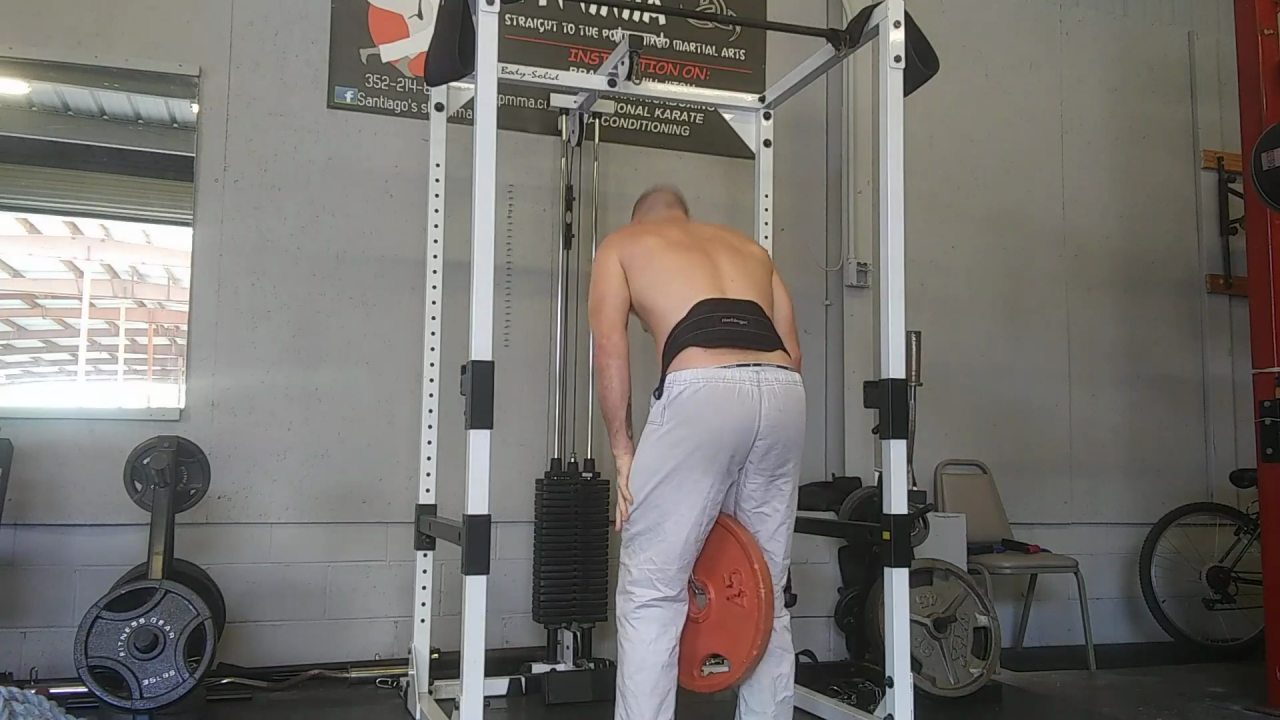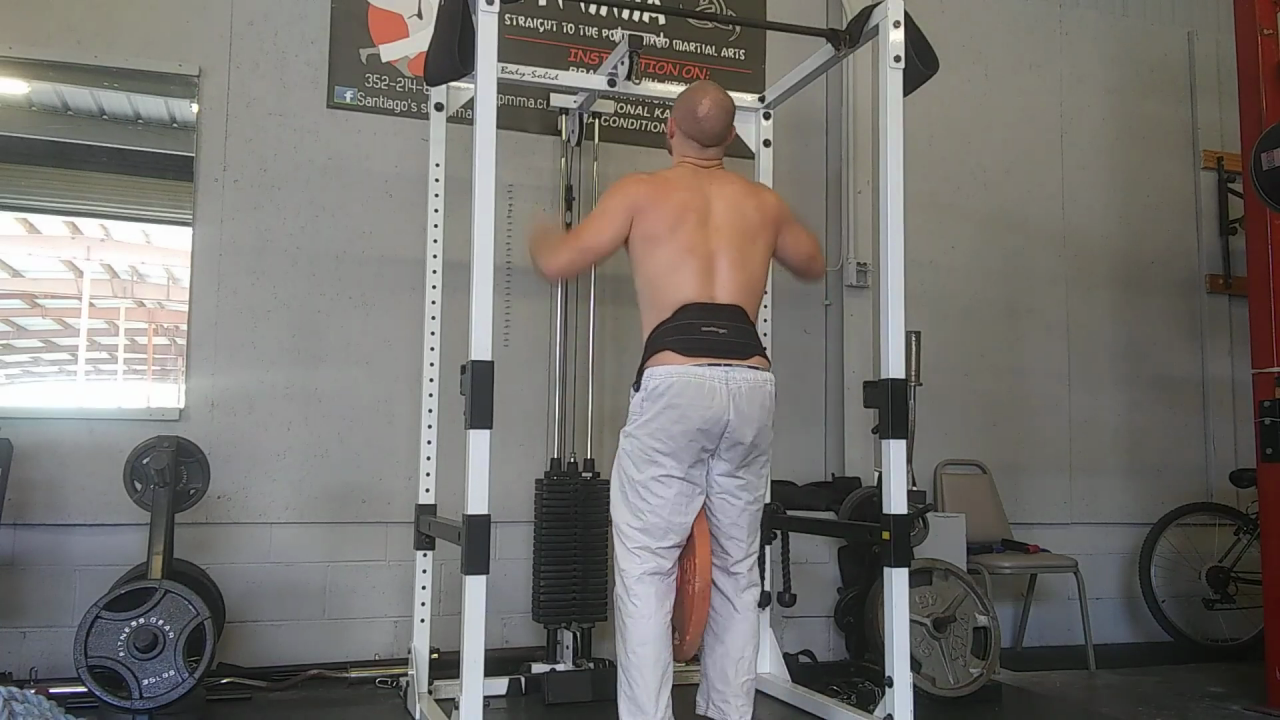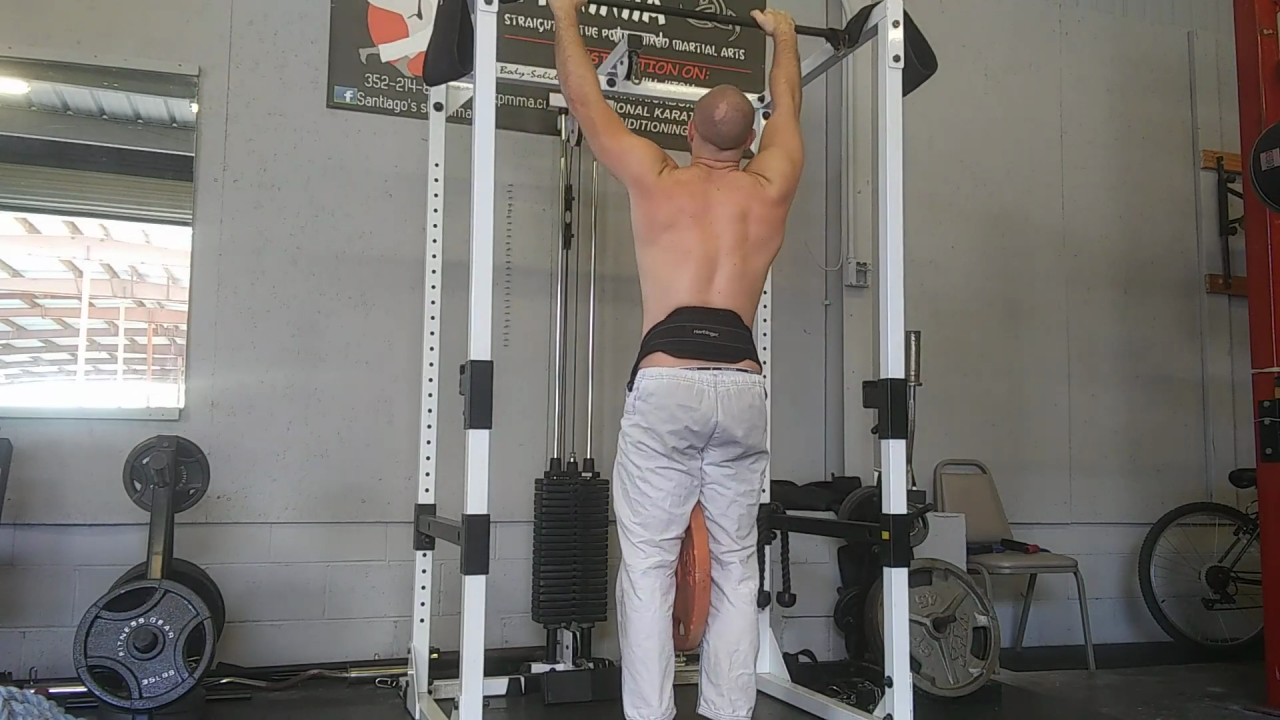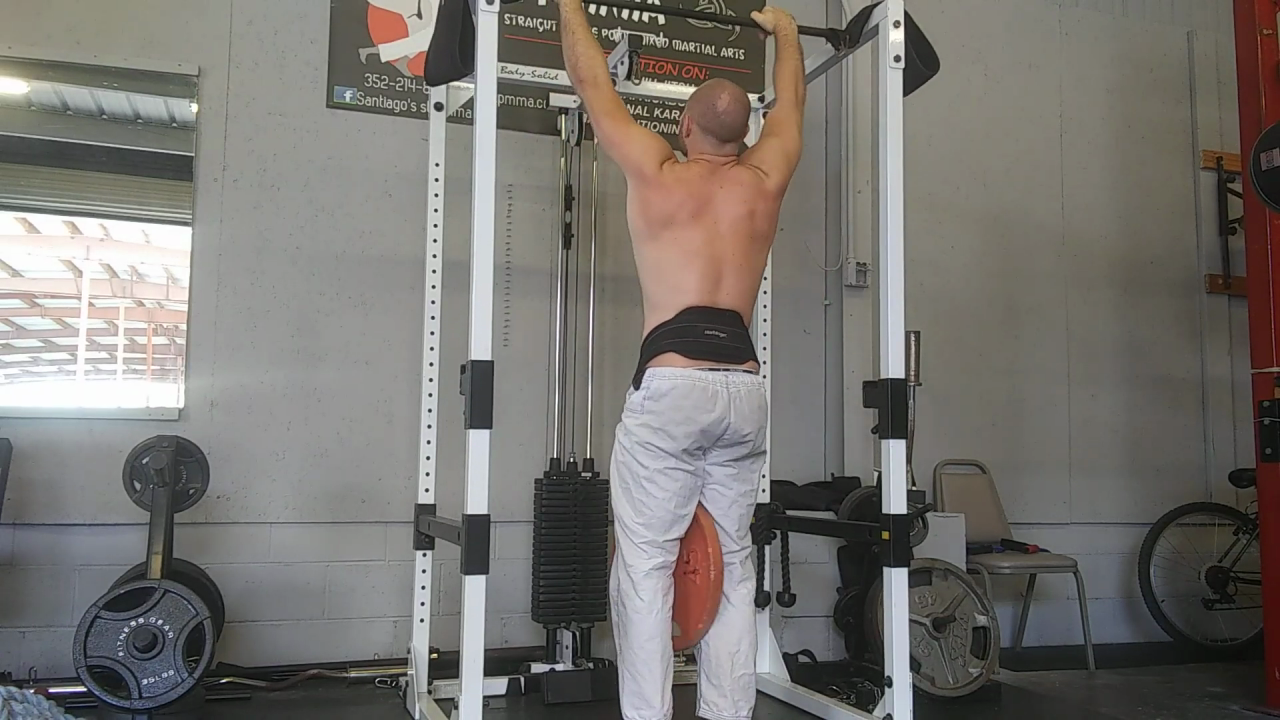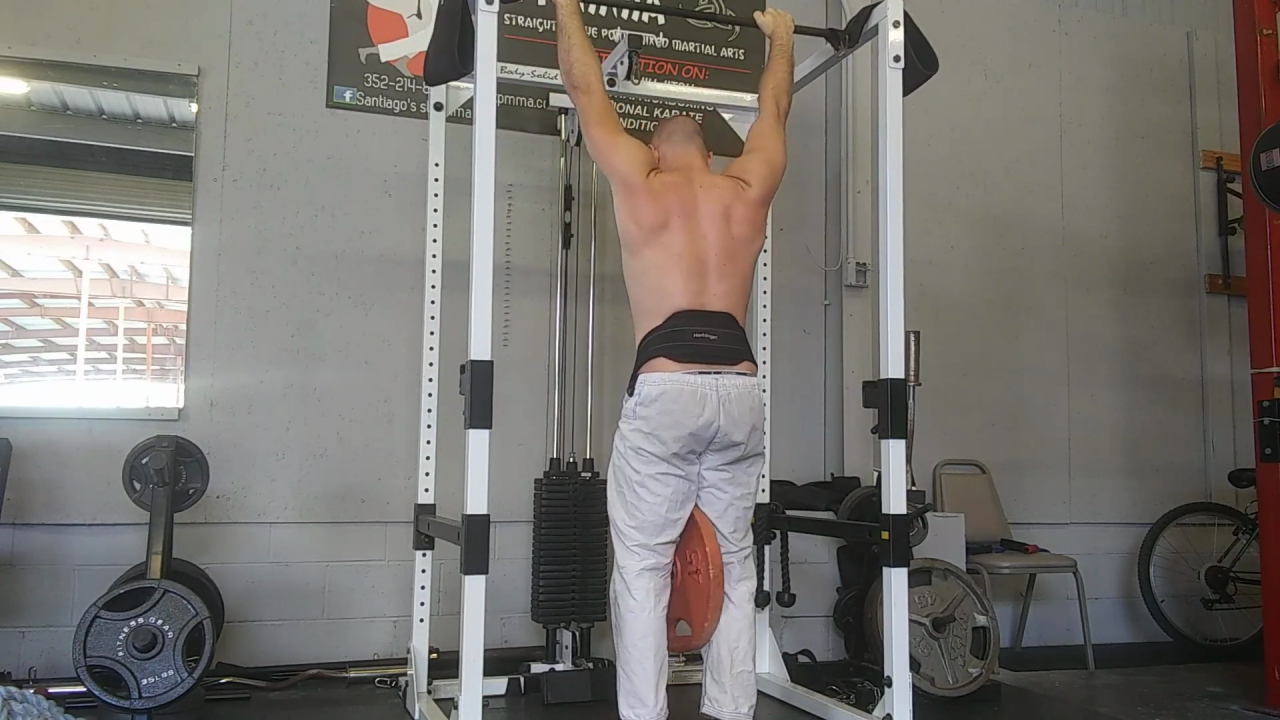
dt=1s
person 1, frame 1
left shoulder: (621, 244)
right shoulder: (747, 245)
left elbow: (610, 344)
left wrist: (623, 448)
left hip: (702, 390)
right hip: (782, 393)
left knee: (652, 591)
right knee: (765, 587)
person 1, frame 2
left shoulder: (641, 192)
right shoulder: (761, 202)
left elbow: (557, 262)
right elbow: (812, 262)
left wrist: (543, 239)
left hip: (676, 383)
right hip: (752, 385)
left knee: (646, 570)
right knee: (736, 574)
person 1, frame 3
left shoulder: (655, 179)
right shoulder: (771, 187)
left elbow: (586, 102)
right elbow: (786, 106)
left hip: (667, 384)
right hip: (742, 388)
left knee: (647, 566)
right knee: (734, 568)
person 1, frame 4
left shoulder: (655, 171)
right shoulder: (766, 181)
left elbow: (593, 86)
right elbow: (790, 101)
left hip: (672, 385)
right hip: (744, 389)
left knee: (645, 567)
right knee: (731, 569)
person 1, frame 5
left shoulder: (639, 181)
right shoulder: (748, 189)
left elbow: (588, 95)
right elbow: (773, 111)
left hip: (666, 390)
right hip: (740, 391)
left knee: (641, 571)
right knee: (732, 571)
